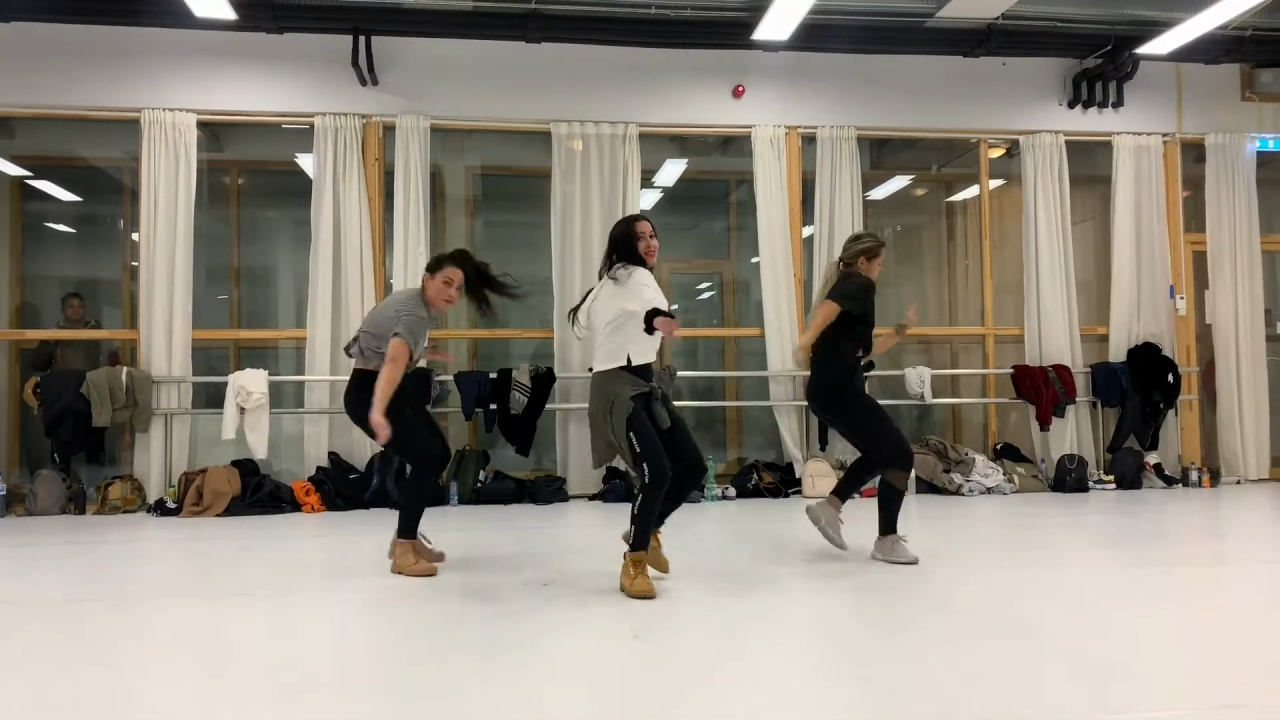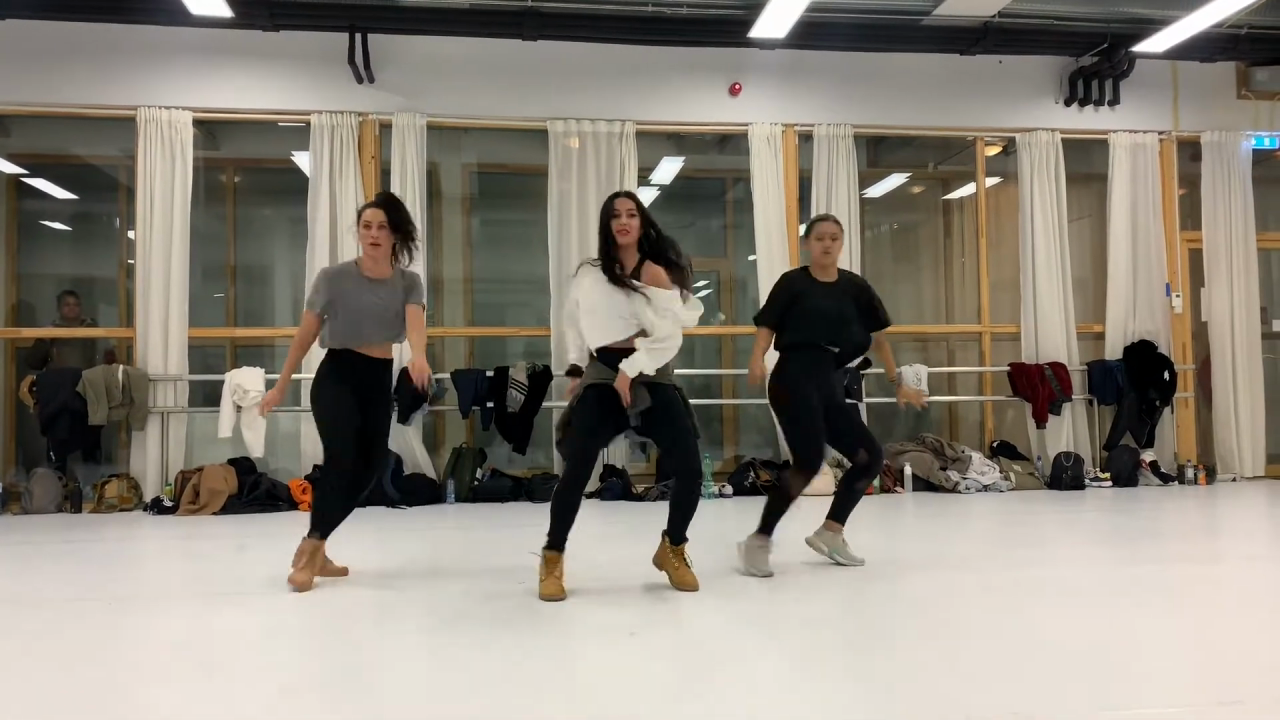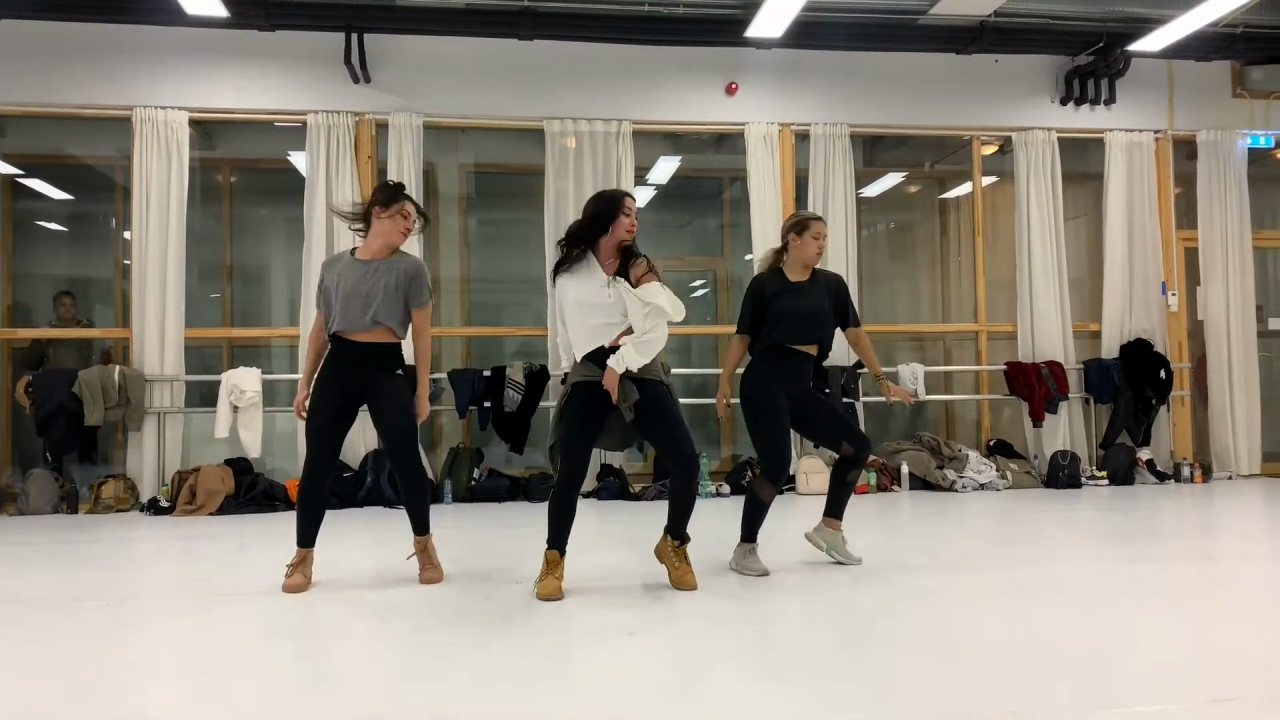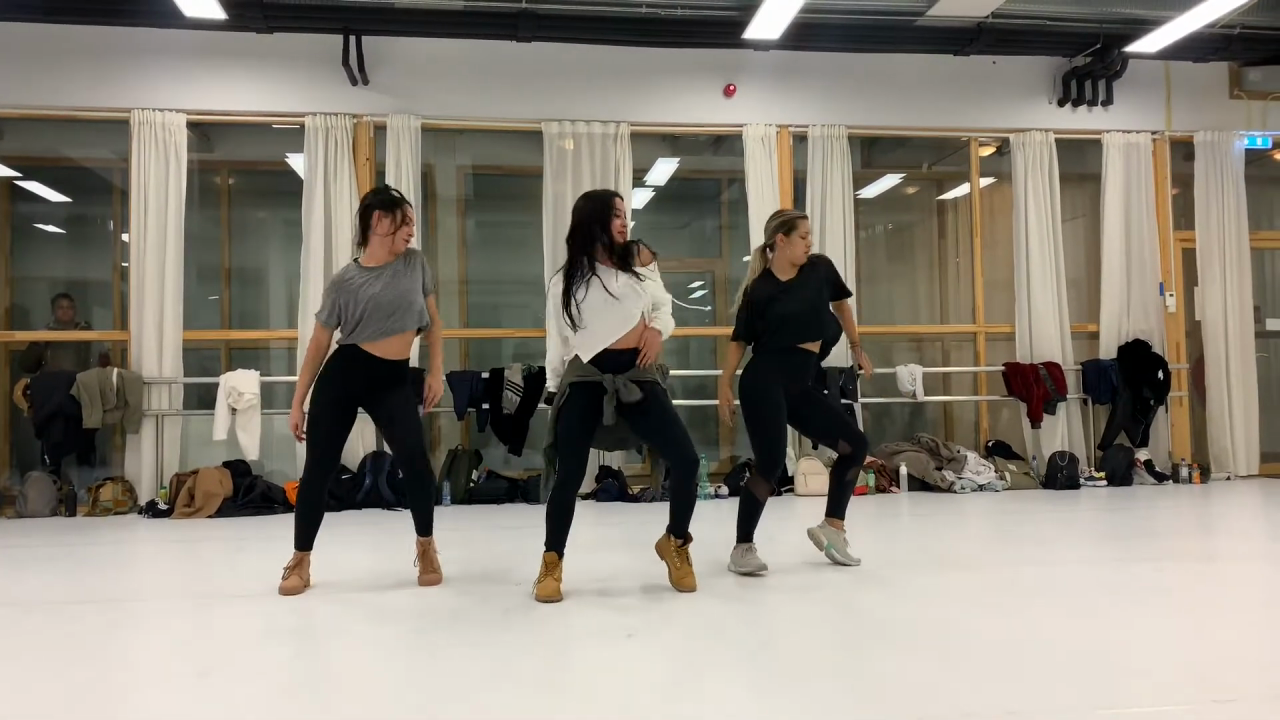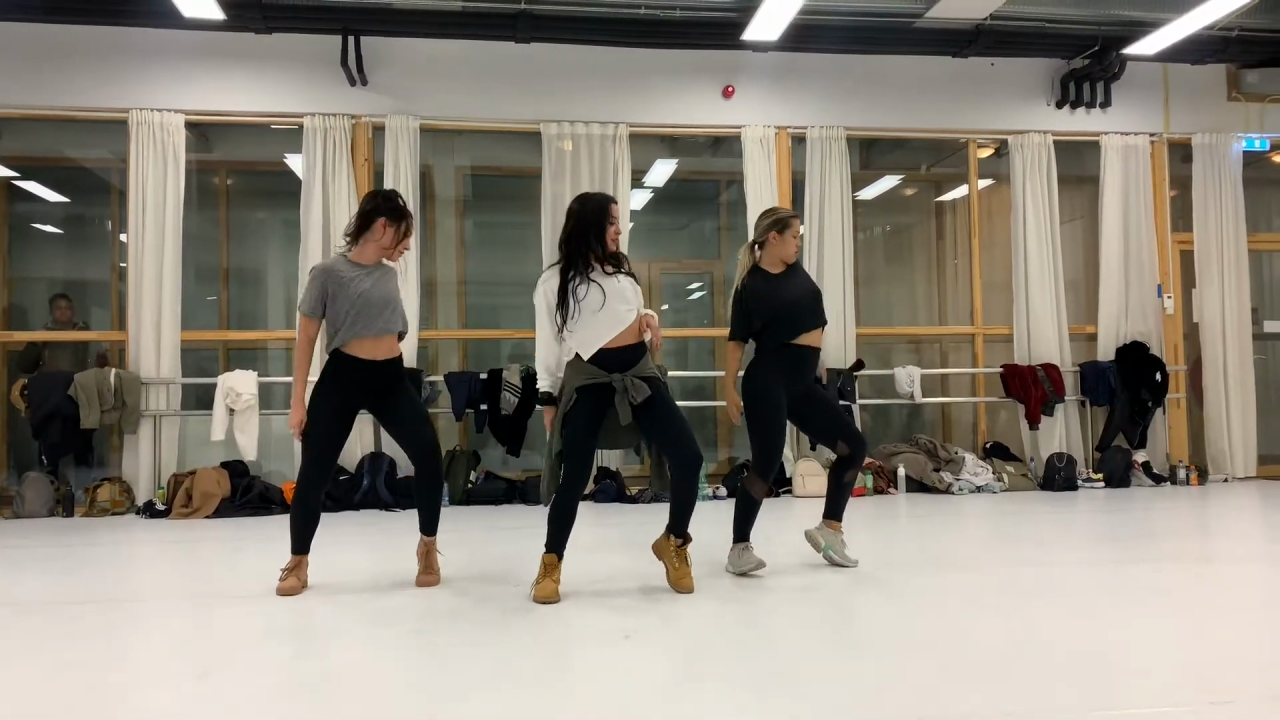
dt=0.4s
person 1, frame 1
left shoulder: (622, 280)
right shoulder: (634, 275)
left elbow: (582, 318)
right elbow: (646, 301)
right wrist: (662, 317)
left hip: (646, 385)
right hip: (617, 387)
left knee: (692, 467)
right knee: (658, 471)
left ankle: (647, 530)
right ankle: (635, 563)
person 1, frame 2
left shoulder: (656, 272)
right shoulder: (589, 273)
left elbow: (670, 335)
right elbow: (574, 321)
left wrist: (631, 368)
right wrist: (575, 369)
left hip: (650, 376)
right hip: (600, 376)
left knee: (689, 470)
right knee: (576, 471)
left ankle: (672, 549)
right ankle: (551, 561)
person 1, frame 3
left shoulder: (638, 267)
right shoulder: (569, 270)
left elbow: (654, 328)
left wrist: (620, 364)
right wrist: (570, 374)
left hip: (639, 371)
right hip: (589, 375)
left knee: (686, 463)
right knee: (571, 473)
left ankle: (673, 545)
right ankle: (553, 562)
person 1, frame 4
left shoulder: (637, 258)
right shoulder: (566, 279)
left elbow: (661, 302)
right elbow: (558, 340)
left wrist: (658, 328)
right wrist: (554, 394)
left hip: (638, 375)
right hip: (585, 378)
left knee: (685, 460)
right knee: (569, 475)
left ankle: (675, 544)
right ankle: (552, 564)
person 1, frame 5
left shoulder: (619, 266)
right shoulder: (555, 280)
right elbow: (547, 342)
left wrist: (647, 317)
right wrist: (548, 396)
left hip: (638, 372)
right hip: (587, 377)
left knee: (689, 456)
right knee: (575, 476)
left ankle: (673, 543)
right ankle: (550, 565)
person 2, frame 1
left shoulder: (413, 297)
right shoulder: (413, 313)
right elbow: (395, 360)
right wrist: (377, 412)
left hip: (388, 391)
right hip: (366, 392)
left knee: (439, 454)
right knee: (428, 456)
left ankle: (408, 537)
right ankle: (403, 547)
person 2, frame 2
left shoulder: (408, 283)
right shoulder: (332, 277)
left elbow: (416, 327)
right elbow: (306, 334)
left wrist: (419, 360)
right wrist: (279, 386)
left hip: (378, 380)
right hip: (337, 375)
left knee: (365, 470)
right knee: (340, 456)
left ankle: (315, 549)
right ankle: (309, 549)
person 2, frame 3
left shoulder: (410, 268)
right shoulder: (333, 266)
left elbow: (422, 334)
right elbow: (320, 329)
left wrist: (422, 391)
right wrist: (305, 383)
left hip: (386, 367)
right hip: (339, 365)
left knee: (405, 457)
right knee: (318, 463)
left ankle: (424, 546)
right ankle: (303, 559)
person 2, frame 4
left shoulder: (415, 263)
right shoulder: (343, 281)
left elbow: (431, 320)
right elbow: (319, 342)
left wrist: (436, 369)
right wrist: (297, 404)
left hip: (394, 379)
right hip: (343, 374)
left knee: (415, 460)
right knee: (319, 468)
left ankle: (426, 548)
right ankle: (300, 562)
person 2, frame 5
left shoulder: (388, 275)
right shoulder: (328, 272)
right elbow: (305, 338)
right wrist: (298, 401)
left hip: (390, 377)
right hip: (341, 378)
left knee: (429, 455)
right knee: (314, 473)
left ankle: (428, 548)
right ankle: (297, 564)
person 3, frame 1
left shoulder: (847, 288)
right shoulder: (861, 285)
right elbow: (830, 304)
left wrist: (900, 330)
right wrist: (809, 338)
left hip: (827, 388)
right hip: (840, 387)
left knee: (878, 453)
right knee: (900, 455)
left ankle: (828, 507)
right ankle: (888, 540)
person 3, frame 2
left shoulder: (856, 286)
right shoulder: (791, 282)
left elbow: (878, 337)
right elbow: (767, 326)
left wrist: (898, 384)
right wrist: (757, 360)
left hip: (828, 386)
right hip: (794, 379)
left knee: (871, 457)
right knee: (810, 459)
left ankle: (829, 532)
right ankle: (758, 541)
person 3, frame 3
left shoulder: (831, 284)
right shoulder: (764, 284)
left elbow: (855, 334)
right elbow: (743, 335)
left wrist: (881, 378)
right wrist: (725, 381)
left hip: (801, 386)
right hip: (764, 382)
left knee: (857, 446)
right knee: (776, 465)
left ankle: (829, 529)
right ankle: (745, 549)
person 3, frame 4
left shoulder: (820, 267)
right shoulder: (758, 288)
left elbow: (841, 303)
right elbow: (739, 340)
left wrist: (857, 347)
right wrist: (724, 386)
left hip: (802, 384)
right hip: (764, 380)
left knee: (855, 445)
right knee: (771, 463)
left ankle: (832, 528)
right ankle: (742, 548)
person 3, frame 5
left shoulder: (795, 269)
right shoulder: (750, 285)
right elbow: (737, 340)
left wrist: (815, 358)
right wrist: (730, 388)
left hip: (803, 381)
right hip: (768, 379)
left knee: (853, 447)
right knee: (767, 461)
left ankle: (829, 530)
right ankle: (739, 548)
